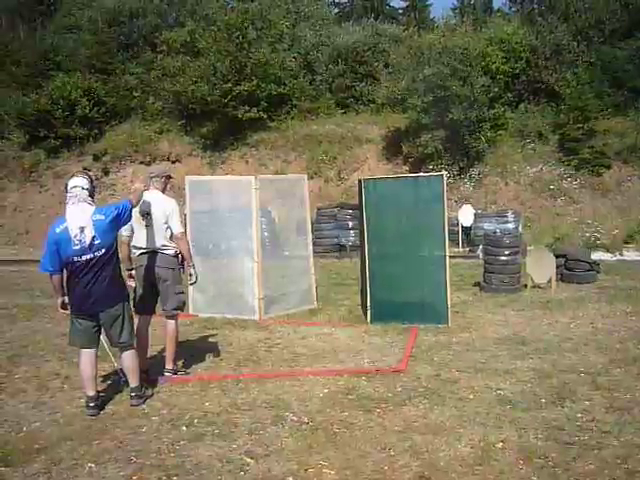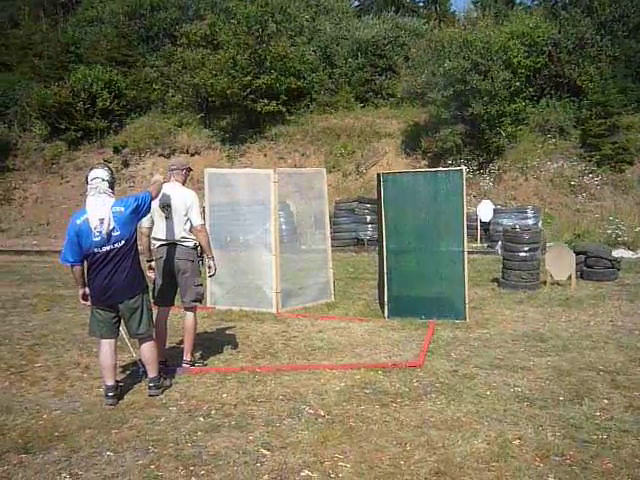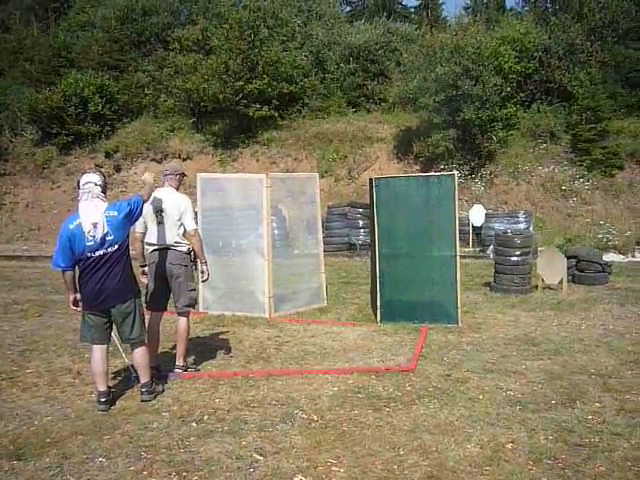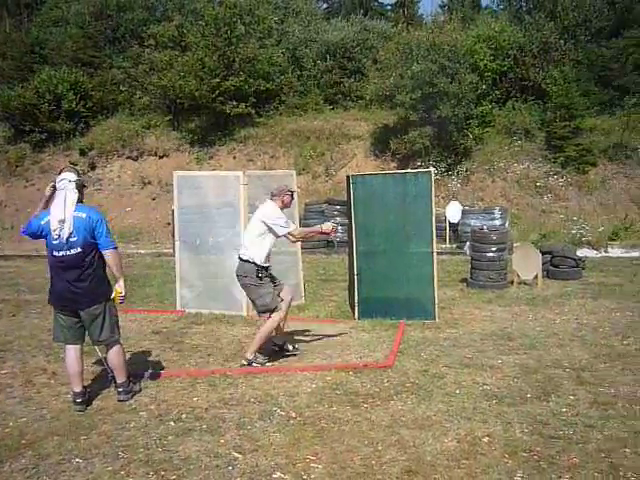
dt=1s
person 1, frame 1
left shoulder: (57, 229)
right shoulder: (107, 216)
left elbow: (54, 271)
right elbow: (132, 202)
left wrist: (61, 296)
right wrist: (139, 189)
left hip: (81, 301)
right hip: (112, 297)
left knee: (87, 349)
right knee: (126, 344)
left ankle: (92, 400)
right ankle: (136, 391)
person 1, frame 2
left shoulder: (77, 220)
right shoulder: (127, 207)
left elbow: (75, 262)
right elbow: (152, 193)
left wrist: (82, 287)
right wrist: (158, 181)
left hip: (100, 292)
right hip: (132, 288)
left knee: (106, 339)
right knee: (145, 335)
left ankle: (111, 390)
right ankle: (154, 382)
person 1, frame 3
left shoulder: (70, 225)
right shoulder: (119, 212)
left elbow: (66, 267)
right elbow: (143, 199)
left wrist: (72, 292)
right wrist: (149, 183)
left hip: (92, 297)
right hip: (124, 293)
left knee: (98, 345)
right knee: (137, 340)
left ankle: (103, 396)
right ankle: (147, 387)
person 1, frame 4
left shoulder: (45, 219)
right shoulder: (91, 215)
left elbow: (27, 229)
right elbow: (109, 250)
left wrist: (44, 202)
right wrist: (120, 279)
left hip: (62, 297)
right hip: (94, 294)
left knee: (71, 345)
right knee: (111, 341)
left ankle: (78, 395)
right ankle: (124, 387)
person 2, frame 1
right shoulder: (168, 203)
left elbow: (125, 240)
right elbow: (179, 236)
left wrist: (129, 267)
right wrist: (190, 264)
left hip: (142, 262)
right hip: (166, 260)
left knee: (143, 317)
right knee: (171, 315)
left ankle: (142, 366)
right ankle: (170, 366)
person 2, frame 2
right shoulder: (188, 195)
left elbow: (144, 232)
right elbow: (199, 229)
left wrist: (149, 259)
right wrist: (210, 257)
left hip: (162, 253)
right hip: (185, 252)
left knee: (162, 308)
right knee: (190, 307)
left ankle: (160, 358)
right ankle: (188, 358)
person 2, frame 3
left shoulder: (146, 201)
right shoulder: (181, 200)
left elbow: (137, 237)
right elbow: (192, 234)
left wrist: (142, 265)
right wrist: (203, 262)
left hip: (155, 259)
right hip: (178, 258)
left knee: (155, 313)
right knee: (183, 313)
left ankle: (152, 363)
right ankle: (180, 363)
person 2, frame 4
left shoulder: (272, 211)
right shoulder: (270, 212)
left elbow: (292, 234)
right elbow: (295, 234)
left wrist: (319, 230)
right wrist: (320, 228)
left hip: (257, 269)
right hip: (251, 271)
left knee: (286, 295)
right knee: (277, 314)
left ankle: (279, 340)
right ankle: (250, 357)
